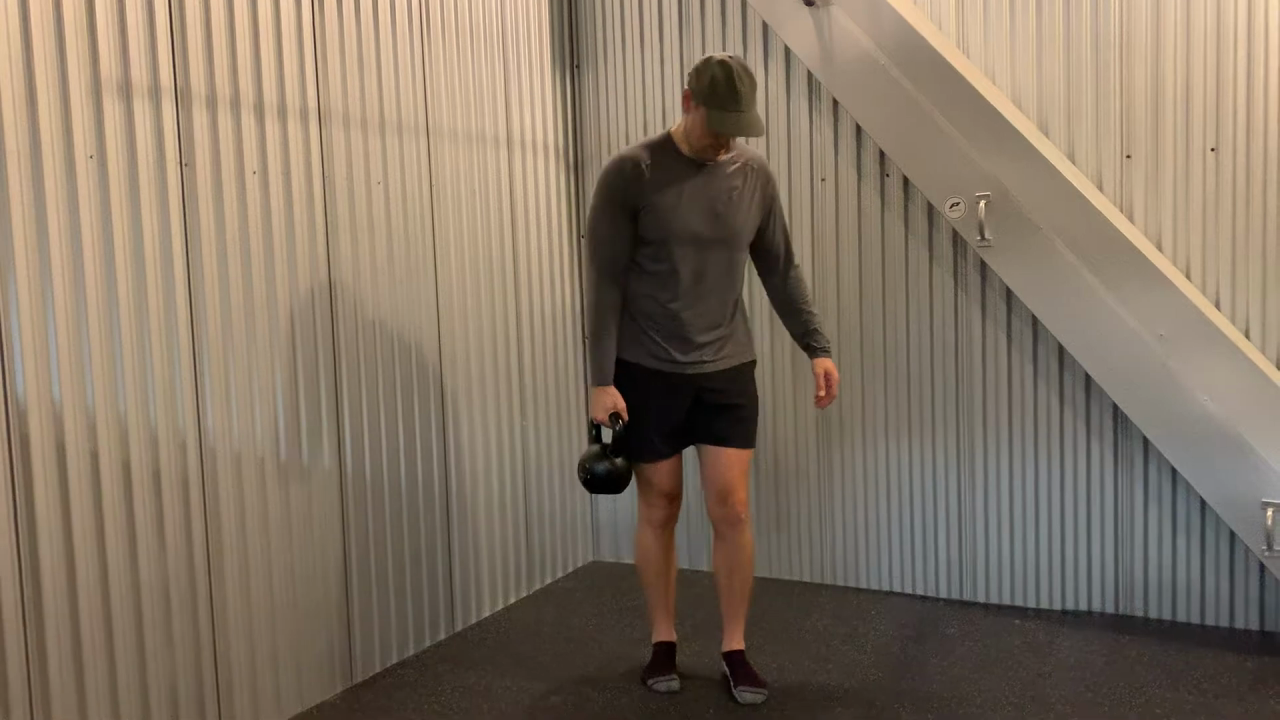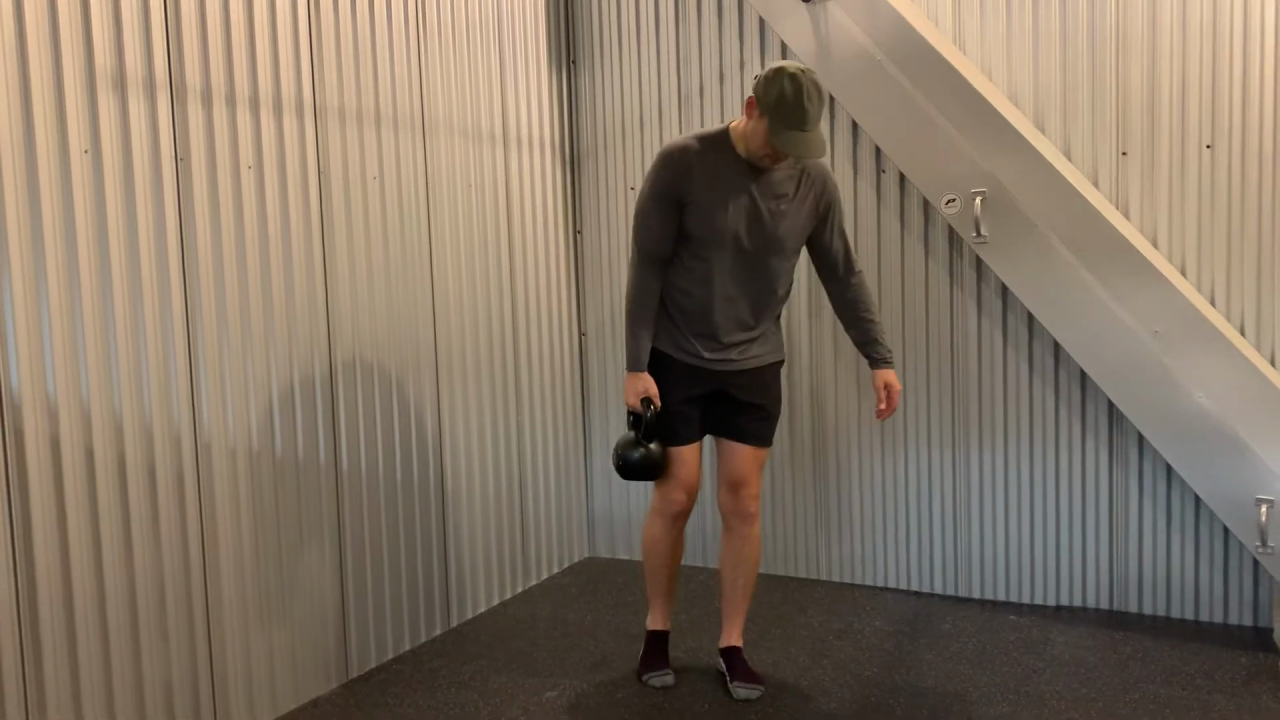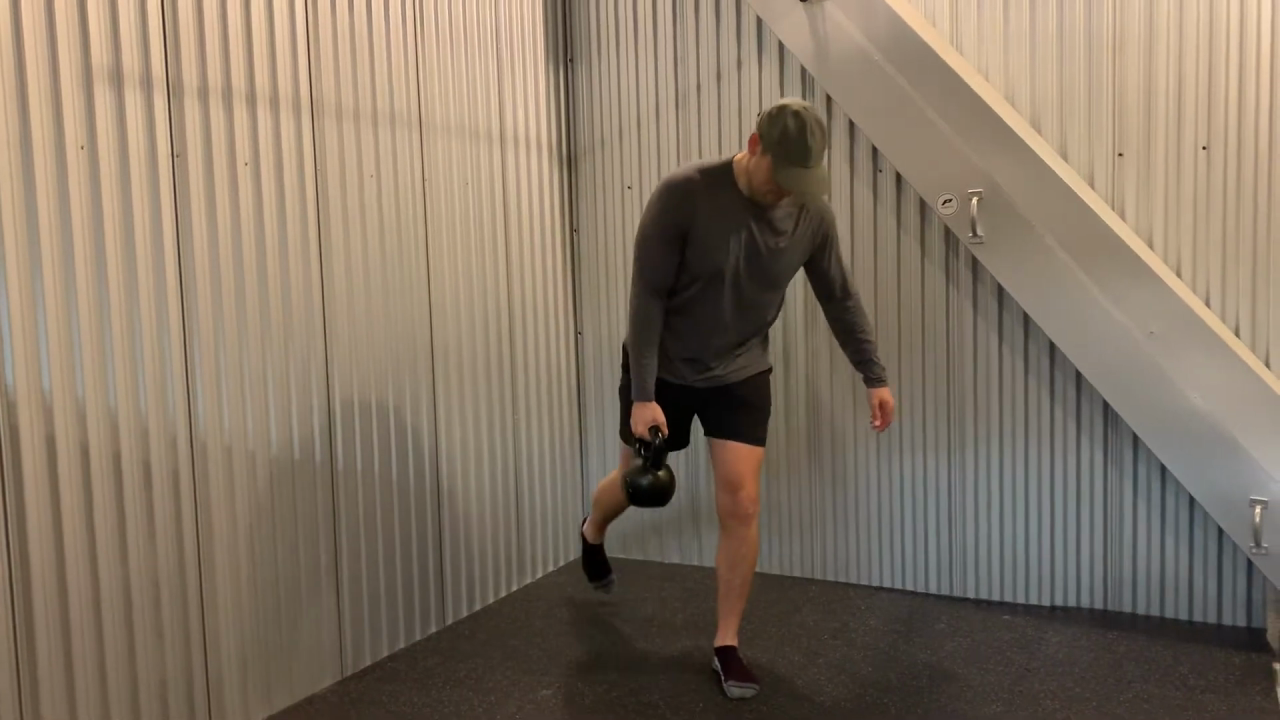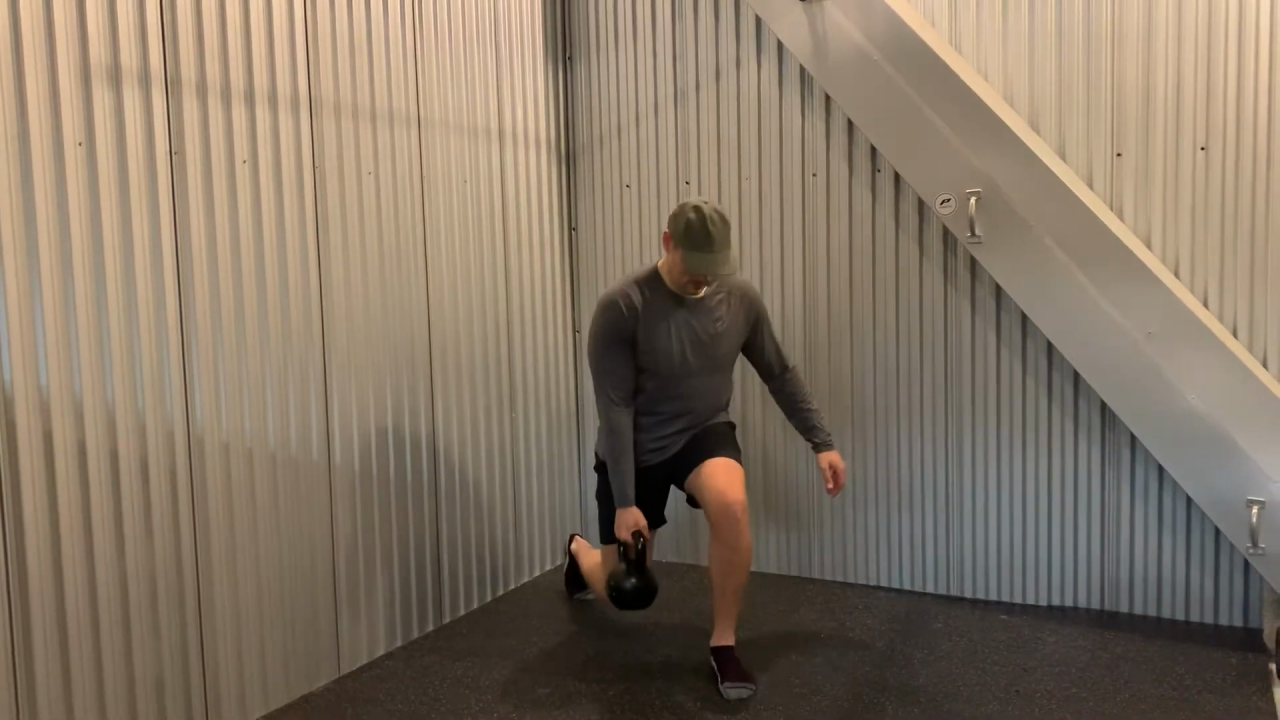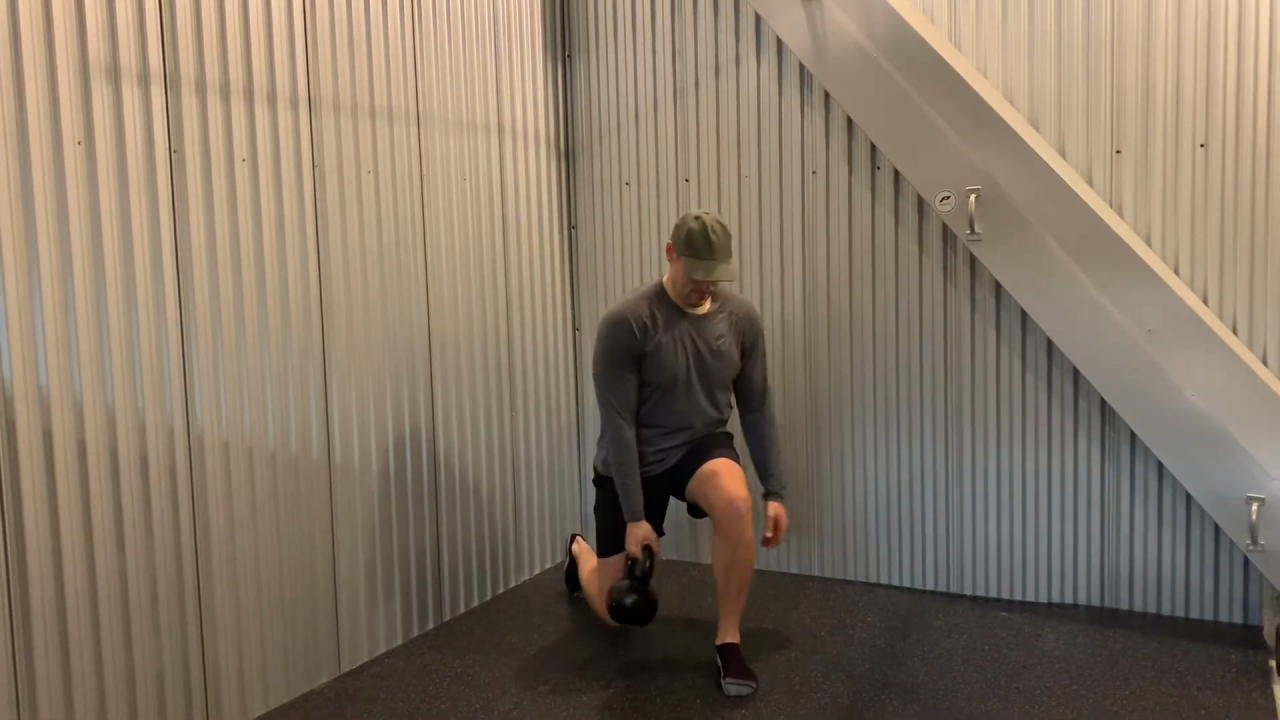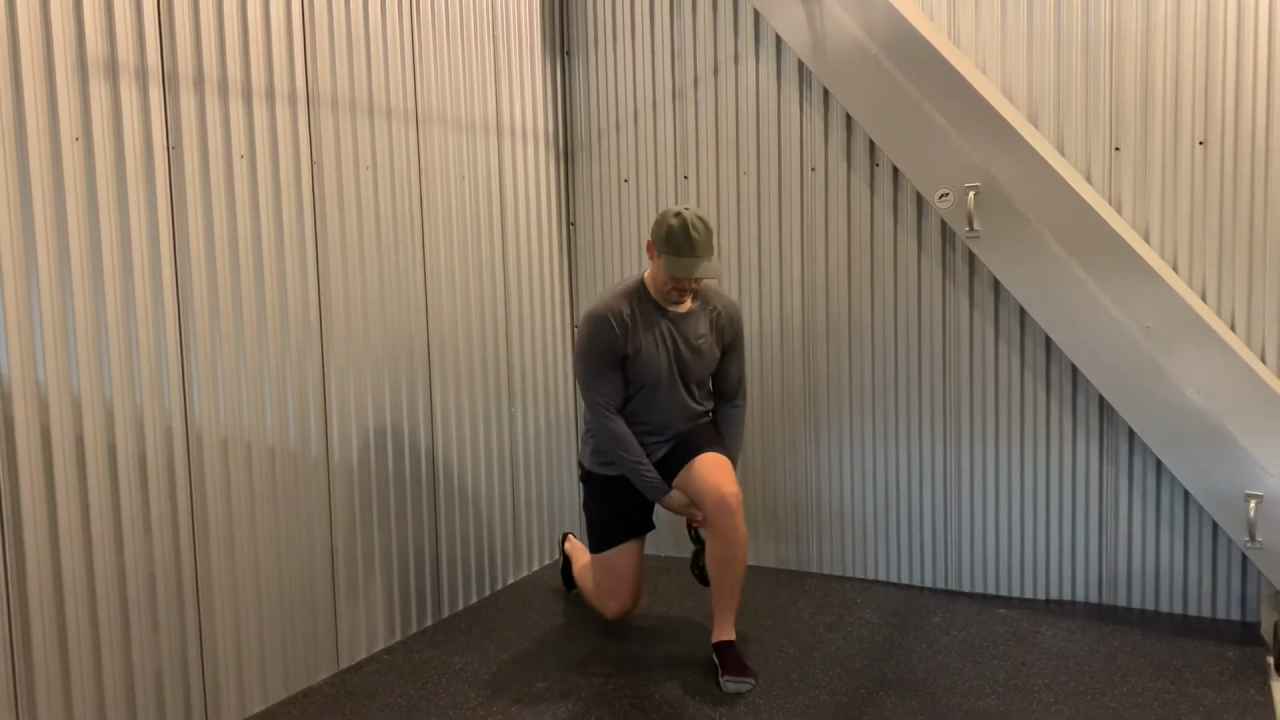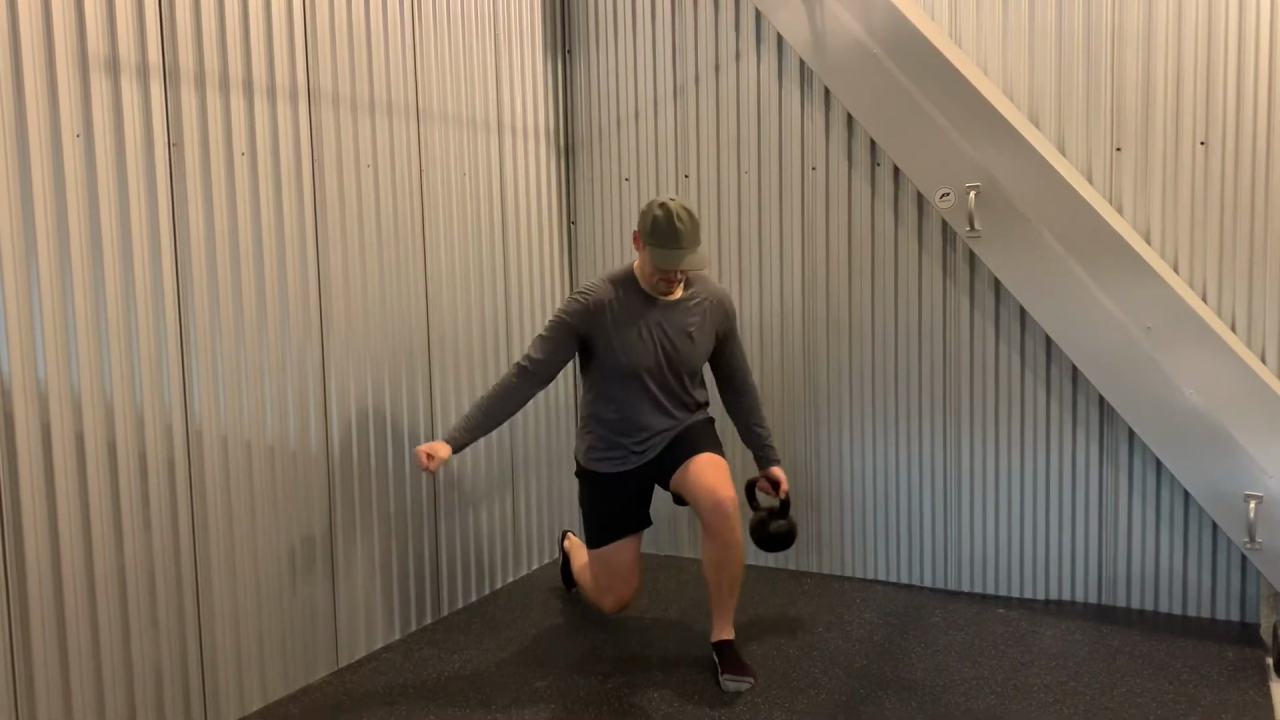
dt=0.7s
person 1, frame 1
left shoulder: (754, 176)
right shoulder: (631, 173)
left elbow: (780, 270)
right elbow: (605, 281)
left wrist: (816, 348)
right wrist: (602, 379)
left hip: (728, 368)
right hip: (646, 372)
left knee: (732, 509)
right knee: (659, 508)
left ankle: (735, 648)
right ankle: (664, 642)
person 1, frame 2
left shoulder: (814, 181)
right shoulder: (682, 163)
left elbow: (843, 275)
right elbow: (647, 267)
left wrist: (880, 359)
right wrist: (636, 365)
left hip: (754, 364)
right hip: (675, 360)
left knee: (742, 503)
right knee: (674, 498)
left ankle: (732, 645)
right ankle: (657, 632)
person 1, frame 3
left shoulder: (812, 213)
right shoulder: (683, 194)
left elbow: (840, 298)
right elbow: (647, 297)
left wrist: (874, 376)
right wrist: (643, 395)
left hip: (740, 371)
right hip: (664, 367)
left knee: (740, 503)
left ankle: (726, 644)
right ankle: (592, 534)
person 1, frame 4
left shoulder: (741, 298)
right shoulder: (621, 306)
left elbow: (779, 373)
right elbow: (614, 409)
left wrist: (822, 442)
right wrist: (624, 502)
left hip: (703, 433)
right hip: (636, 450)
left knee: (732, 506)
left ankle: (724, 643)
right ankle: (579, 550)
person 1, frame 5
left shoulder: (742, 317)
right shoulder: (626, 322)
left elbow: (757, 408)
right elbow: (618, 421)
left wrist: (774, 492)
right wrist: (634, 517)
left hip: (700, 446)
right hip: (632, 464)
left knee: (736, 502)
left ankle: (728, 642)
right ankle: (581, 551)
person 1, frame 6
left shoulder: (723, 312)
right shoulder: (606, 319)
left elbow: (731, 400)
right elbow: (604, 416)
left wrist: (719, 474)
right wrist: (660, 491)
left hip: (687, 435)
right hip: (617, 458)
left knee: (727, 501)
right knee: (616, 605)
left ankle: (724, 639)
right ankle: (573, 549)
person 1, frame 7
left shoulder: (714, 303)
right shoulder: (593, 305)
left elbow: (736, 385)
right elbow: (526, 376)
left wrist: (767, 458)
right wrist: (453, 441)
left hip: (683, 431)
right hip: (610, 454)
left knee: (723, 503)
right knee: (614, 599)
left ankle: (724, 639)
right ankle: (573, 547)
